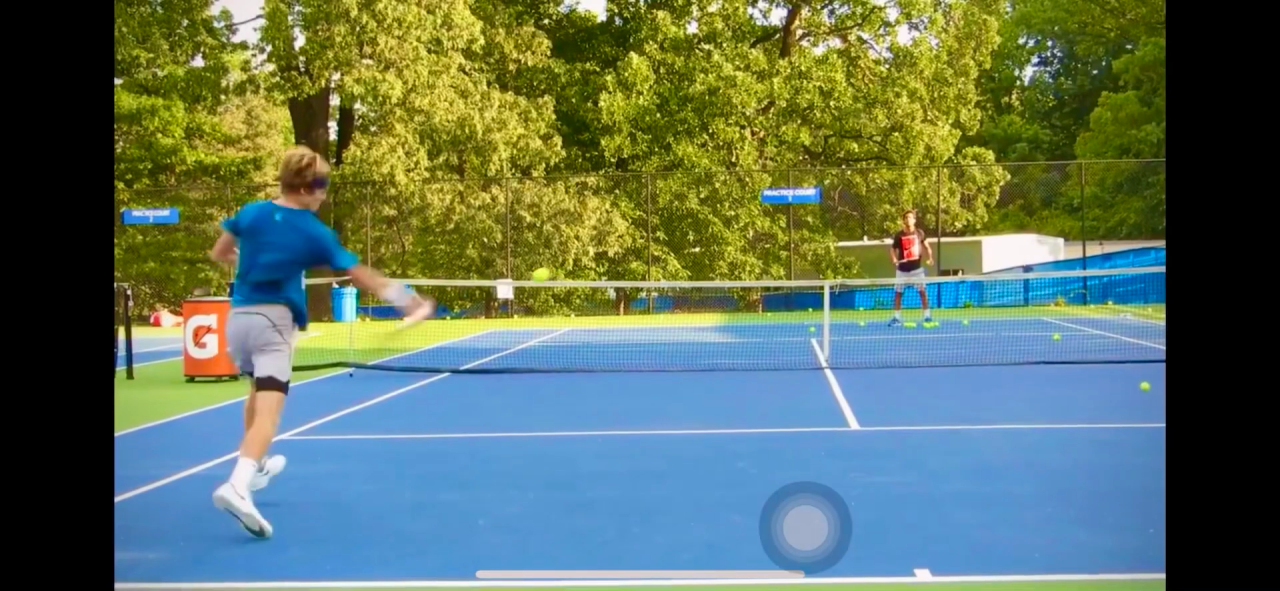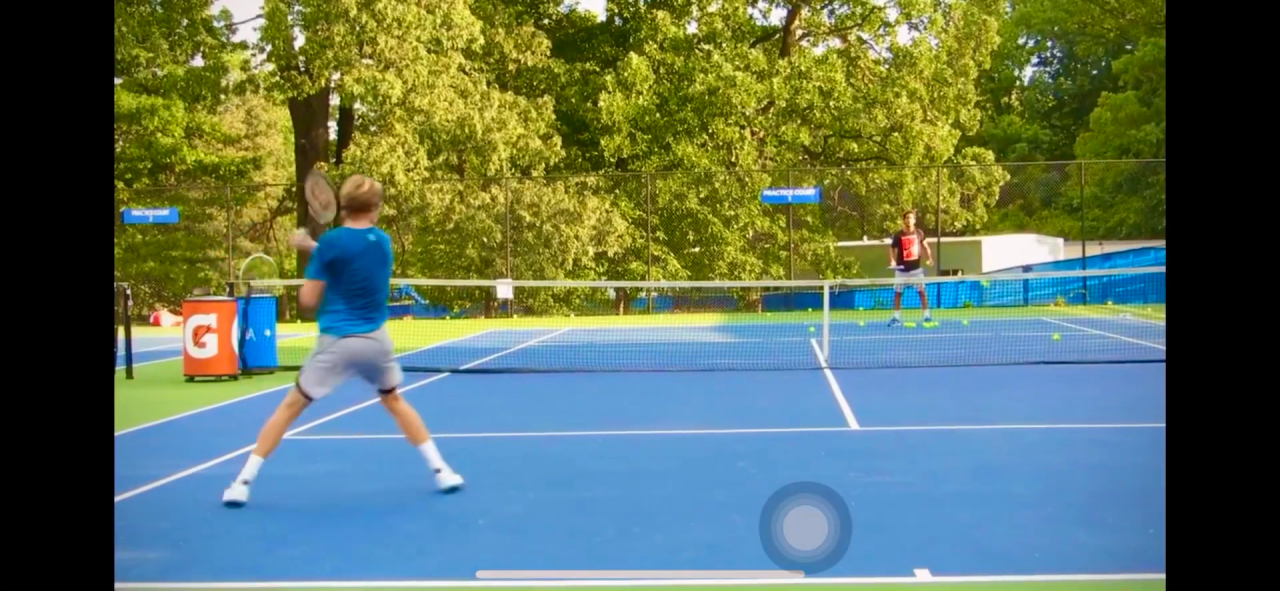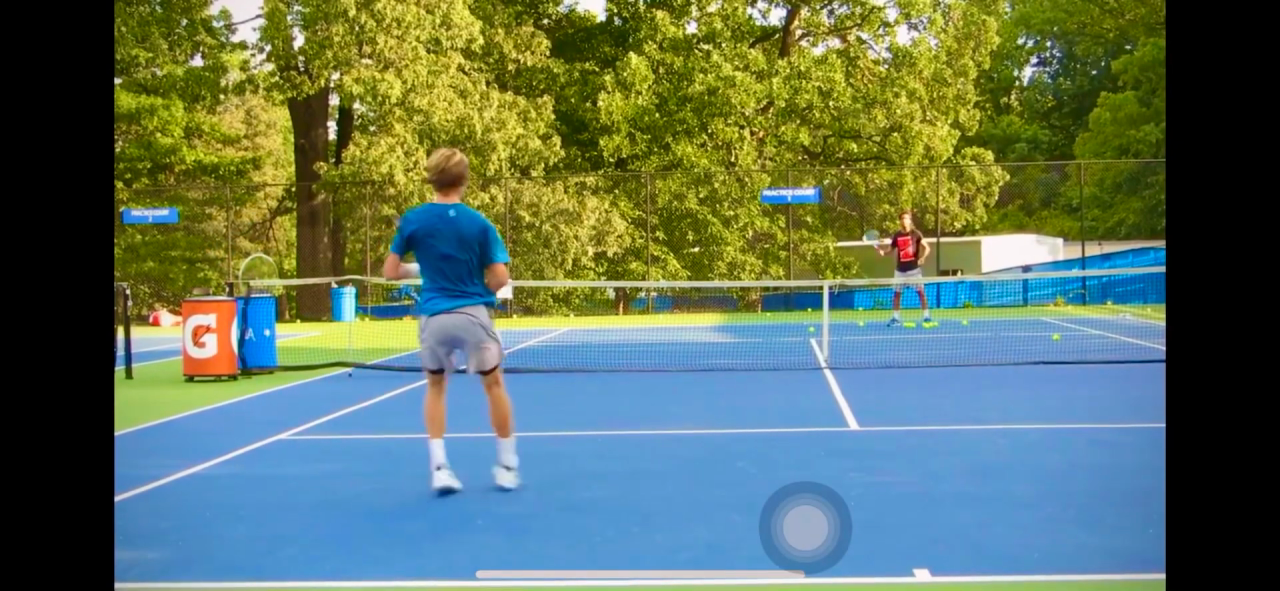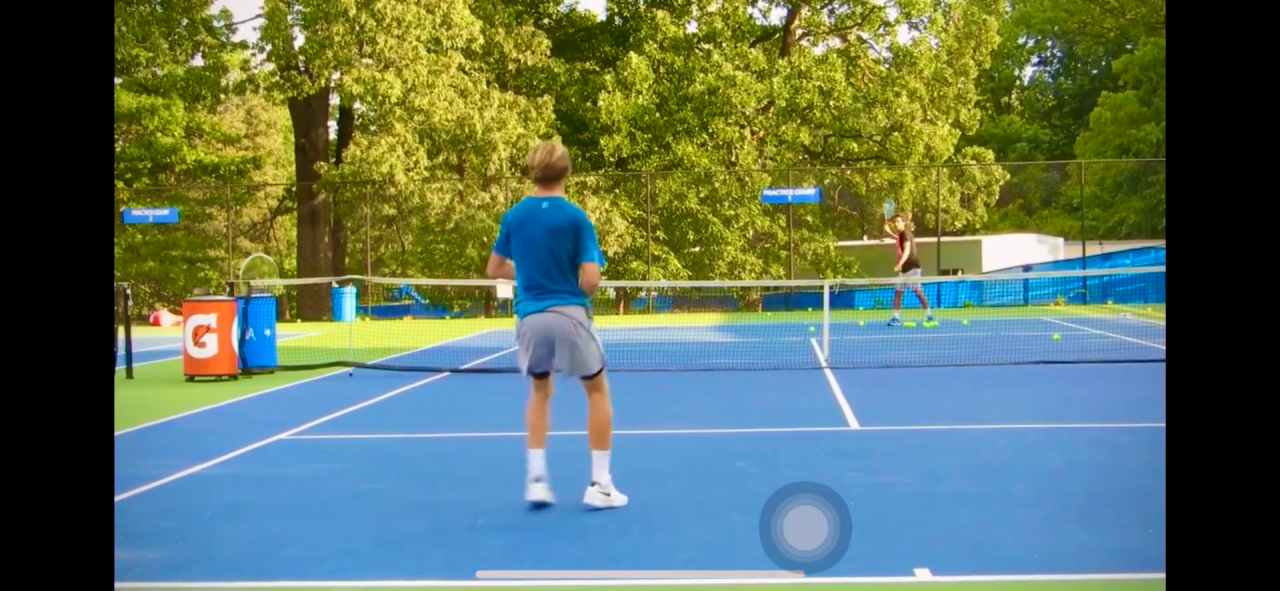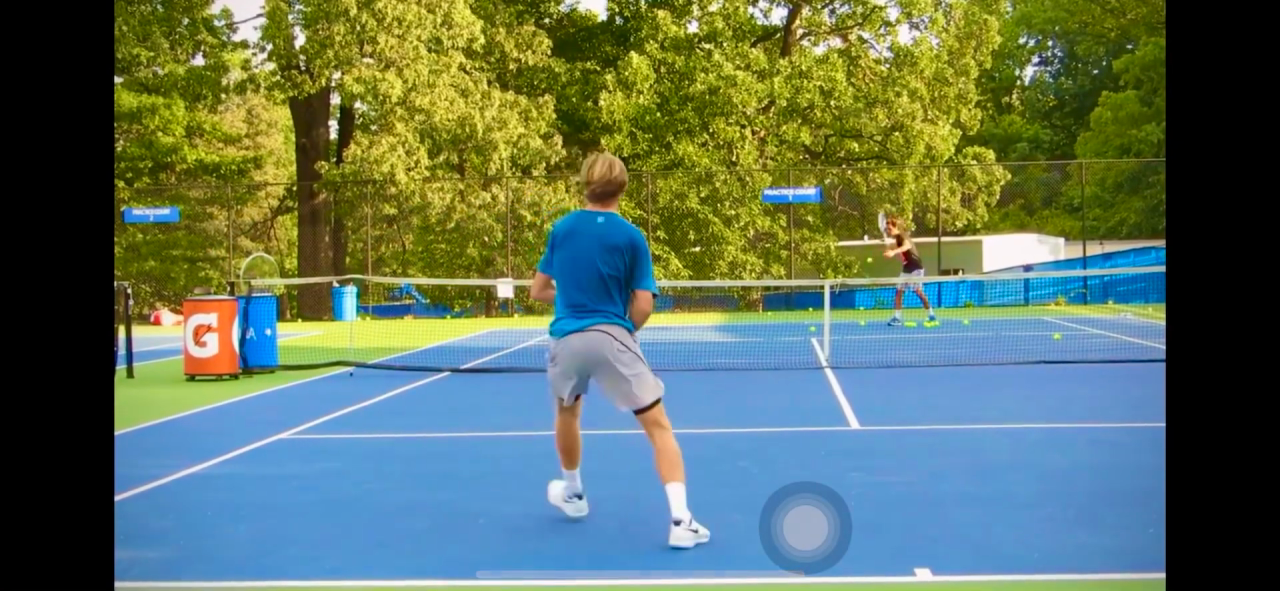
dt=0.4s
person 1, frame 1
left shoulder: (251, 213)
right shoulder: (315, 231)
left elbow: (218, 254)
right elbow: (363, 277)
right wrist: (408, 299)
left hip: (239, 316)
right hip: (271, 320)
left knee: (261, 392)
right knee: (268, 415)
left ankle: (254, 467)
right ankle: (237, 489)
person 1, frame 2
left shoulder: (331, 242)
right shoulder: (384, 242)
left elbow: (308, 299)
left wrist: (316, 277)
right wrist: (311, 245)
left hip: (338, 343)
right hip: (377, 340)
left knee: (291, 407)
right knee: (394, 401)
left ankle: (243, 483)
right ankle: (440, 469)
person 1, frame 3
left shoulder: (412, 218)
right shoulder: (479, 224)
left elbow: (390, 271)
right elbow: (500, 278)
left hip: (433, 320)
right hip: (472, 316)
left knee: (436, 387)
right knee: (494, 386)
left ankle: (440, 468)
right ankle: (507, 466)
person 1, frame 4
left shoulder: (514, 215)
right shoulder: (576, 217)
left elbow: (495, 269)
right elbow: (590, 280)
left hip: (529, 320)
right hip: (569, 314)
left knee: (540, 392)
right knee: (598, 392)
left ankle: (536, 480)
right ankle: (600, 486)
person 1, frame 5
left shoulder: (561, 229)
right shoulder: (631, 237)
left elbow: (539, 292)
right elbow: (643, 307)
left hip: (565, 342)
right hip: (610, 340)
left knee: (566, 410)
right knee: (659, 429)
left ankle: (573, 493)
right ankle: (681, 522)
